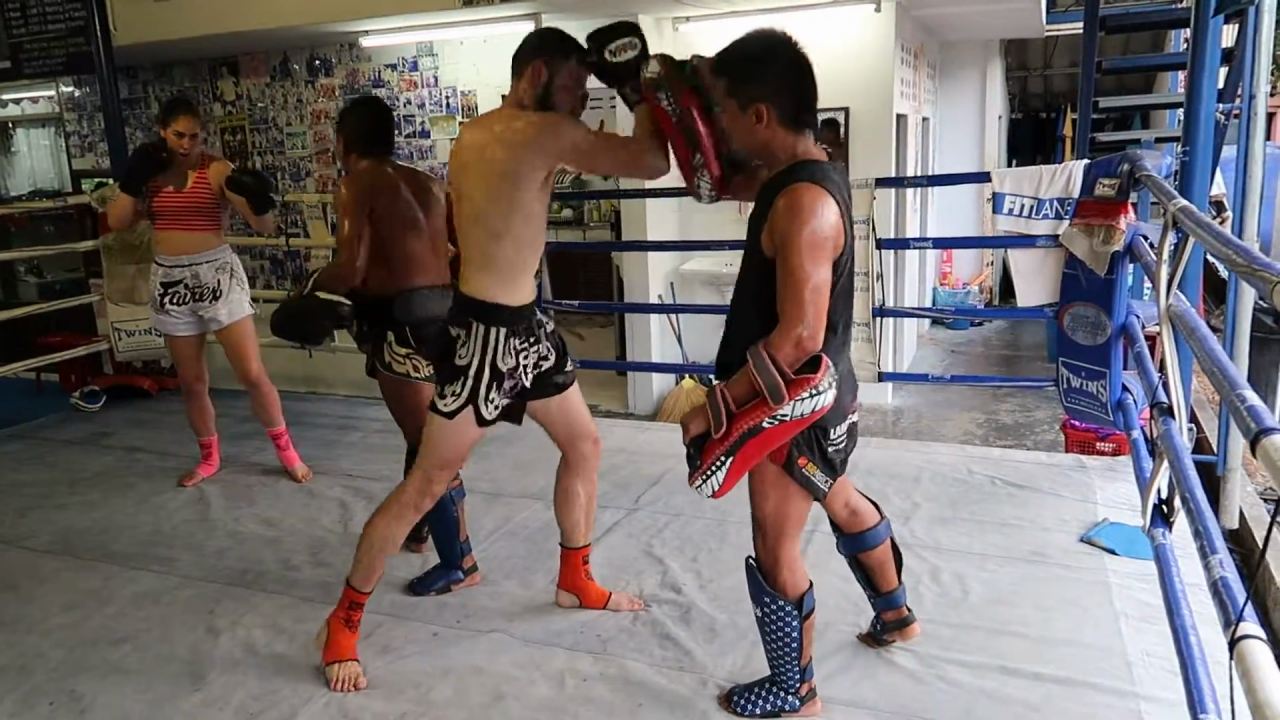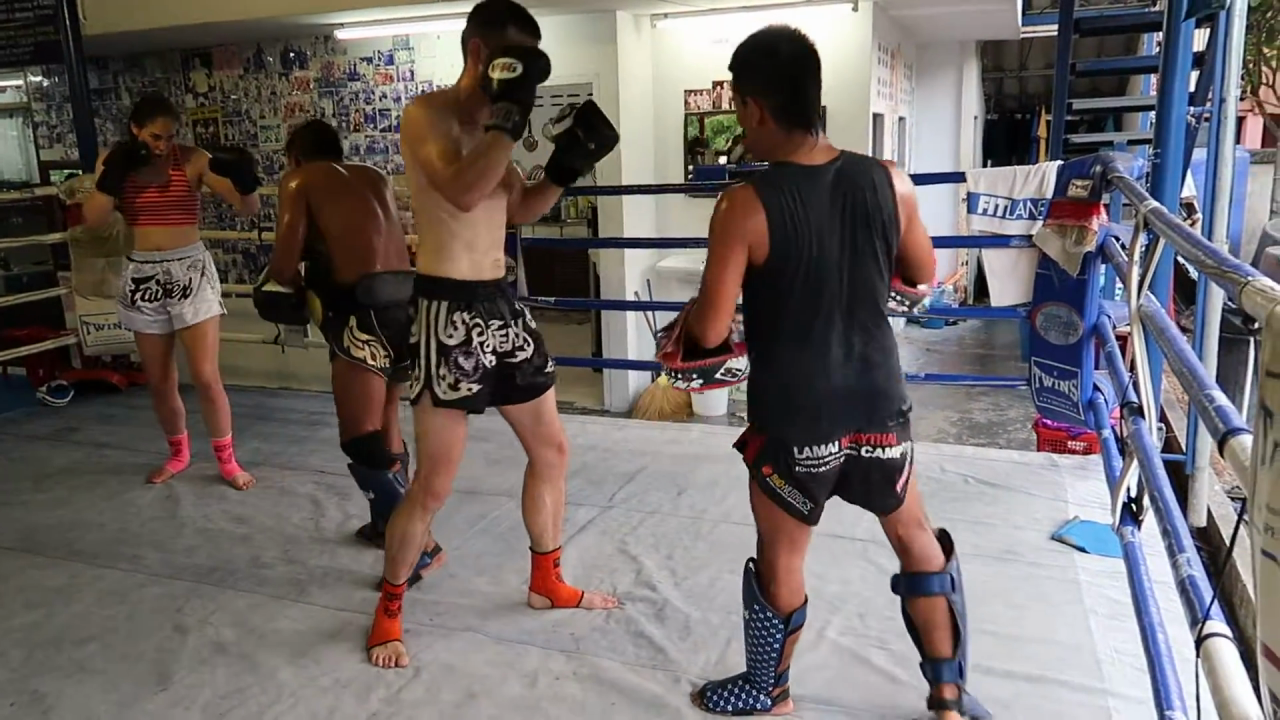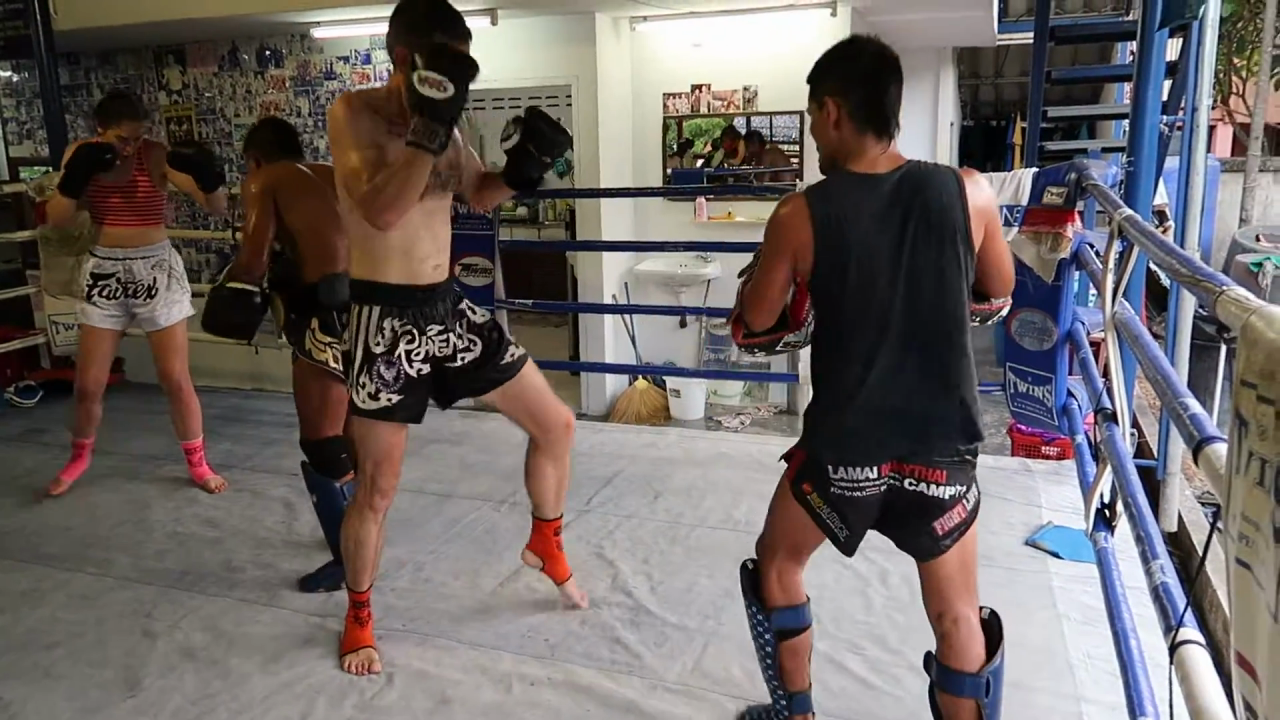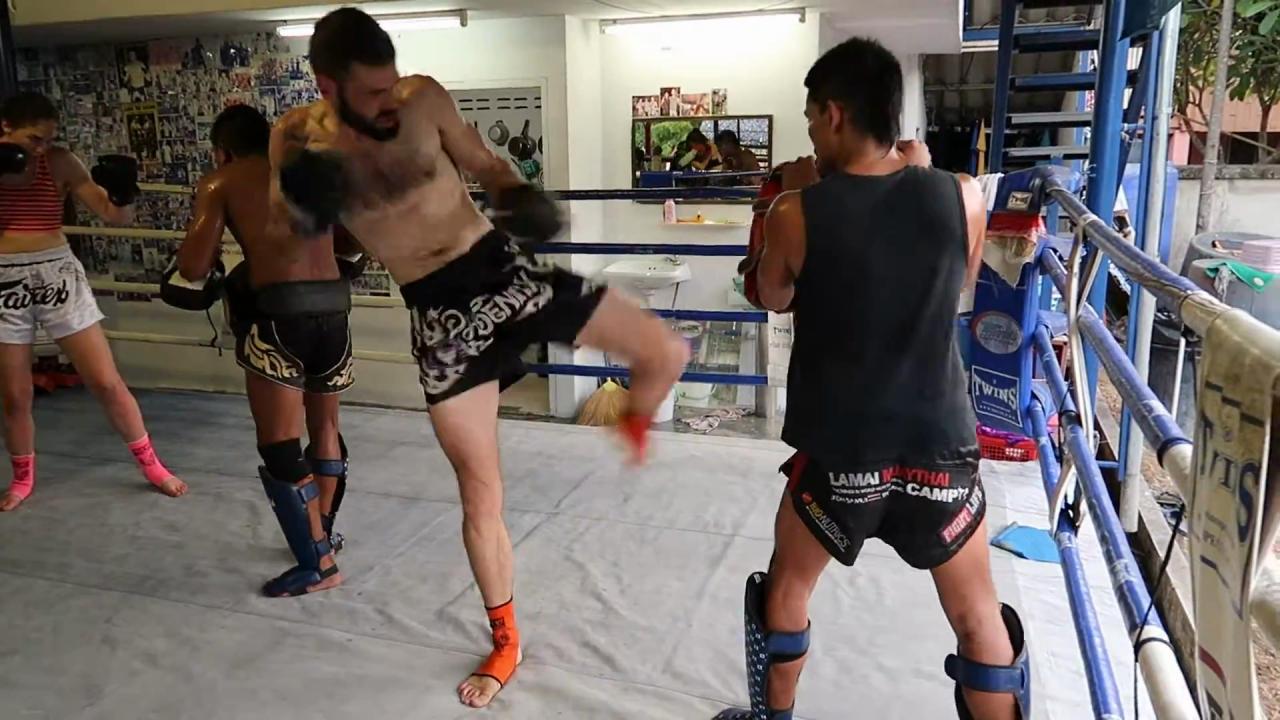
dt=0.4s
person 1, frame 1
left shoulder: (803, 202)
right shoulder: (802, 174)
left elbow: (799, 336)
left wrist: (716, 405)
right hip: (827, 398)
left knee: (776, 551)
right knee: (841, 499)
right ankle: (895, 613)
person 1, frame 2
left shoulder: (746, 205)
right shoulder: (888, 181)
left elbow: (711, 326)
right elbow: (922, 273)
left wrist: (684, 327)
left hip: (798, 424)
right hip: (879, 410)
left knee: (779, 560)
right knee: (916, 540)
person 1, frame 3
left shoulder: (802, 215)
right shoulder: (967, 193)
left elbow: (756, 319)
right elbow: (1000, 288)
left hip: (842, 450)
right hip: (941, 449)
left knee: (775, 565)
right knee: (957, 617)
person 1, frame 4
left shoulder: (795, 214)
right shoulder: (962, 197)
left elbow: (772, 298)
left hip: (839, 455)
right hip: (940, 452)
left knee: (785, 590)
right knee: (979, 621)
person 2, frame 1
left shoulder: (474, 133)
right shoulder: (545, 131)
right elbow: (651, 160)
right wrist: (637, 81)
left hip: (522, 324)
right hip: (490, 331)
left knee: (585, 444)
right knee: (423, 489)
left ankle: (576, 581)
right ankle: (344, 622)
person 2, frame 2
left shoulder: (491, 124)
right shoulder: (429, 113)
left elbow: (519, 211)
right elbow: (464, 194)
left wrist: (567, 164)
right wrist: (510, 111)
left hip: (501, 306)
right hip: (450, 314)
left knee: (551, 449)
right knee: (433, 486)
left ankle: (546, 581)
right ankle: (388, 610)
person 2, frame 3
left shoulder: (443, 116)
right shoulder: (355, 113)
left elbow: (477, 194)
right elbow: (380, 214)
left wrist: (521, 171)
right wrist: (430, 125)
left hip: (449, 307)
right hip: (386, 321)
left knee: (556, 425)
right knee: (377, 489)
left ankle: (547, 548)
right ankle: (358, 618)
person 2, frame 4
left shoulder: (421, 97)
right shoulder: (297, 135)
left elbow: (484, 163)
right elbow: (288, 227)
left wrist: (520, 199)
right wrist: (298, 198)
left hip: (501, 264)
right hip: (441, 313)
left knee: (666, 353)
right knee: (481, 488)
left ankle: (635, 422)
right ankle: (506, 643)
person 3, frame 1
left shoulder: (355, 185)
right shoulder: (426, 182)
left elbow: (351, 269)
left wrist: (311, 293)
left hip: (402, 321)
right hip: (441, 312)
left knee: (428, 440)
right knee: (423, 431)
left ankle: (460, 562)
right ankle: (416, 524)
person 3, frame 2
left shoulder: (300, 183)
right shoulder: (375, 178)
left elbow: (286, 266)
left wrist: (273, 289)
left hip: (364, 311)
right hip: (407, 303)
left knee: (360, 439)
right knee: (383, 424)
left ankle: (421, 545)
right ankle: (387, 523)
person 3, frame 3
left shoulder: (263, 181)
right shoulder: (332, 176)
left elbow: (254, 259)
left wrist: (232, 290)
left hip: (326, 313)
left knee: (321, 442)
right knee: (353, 425)
left ankle: (349, 557)
person 3, frame 4
left shoulder: (220, 183)
left elbow: (194, 268)
left hip: (276, 317)
right hip: (331, 310)
left knee: (279, 448)
right knee: (324, 428)
left ankle: (317, 564)
right ankle: (321, 533)
person 4, frame 1
left shoulder: (217, 169)
right shoulder: (145, 166)
left elbow: (264, 225)
right elbow: (116, 221)
left wrist: (260, 200)
right wrist: (134, 178)
left hip: (218, 274)
right hip: (171, 280)
left knee: (252, 374)
right knee: (192, 383)
left ankle: (286, 448)
right ankle: (210, 458)
person 4, frame 2
left shoulder: (192, 160)
right shoulder: (114, 160)
left elbow: (248, 207)
right elbow: (93, 218)
left wrist: (245, 177)
right wrist: (113, 174)
left hip: (191, 271)
right hip: (142, 276)
left knee: (206, 378)
right knee: (160, 382)
left ankle: (227, 461)
right ankle: (179, 453)
person 4, frame 3
left shoulder: (158, 156)
right shoulder: (81, 154)
left elbow: (216, 206)
right elbow: (57, 219)
left wrist: (209, 175)
right wrist: (75, 176)
left hip: (156, 270)
right hip: (104, 273)
left knee: (176, 379)
right knee: (88, 384)
left ankle: (198, 464)
right ankle: (79, 458)
person 4, frame 4
left shoulder: (60, 162)
left elbow: (115, 215)
left wrist: (123, 190)
left hip: (58, 276)
left knee: (106, 382)
left ankle: (151, 464)
